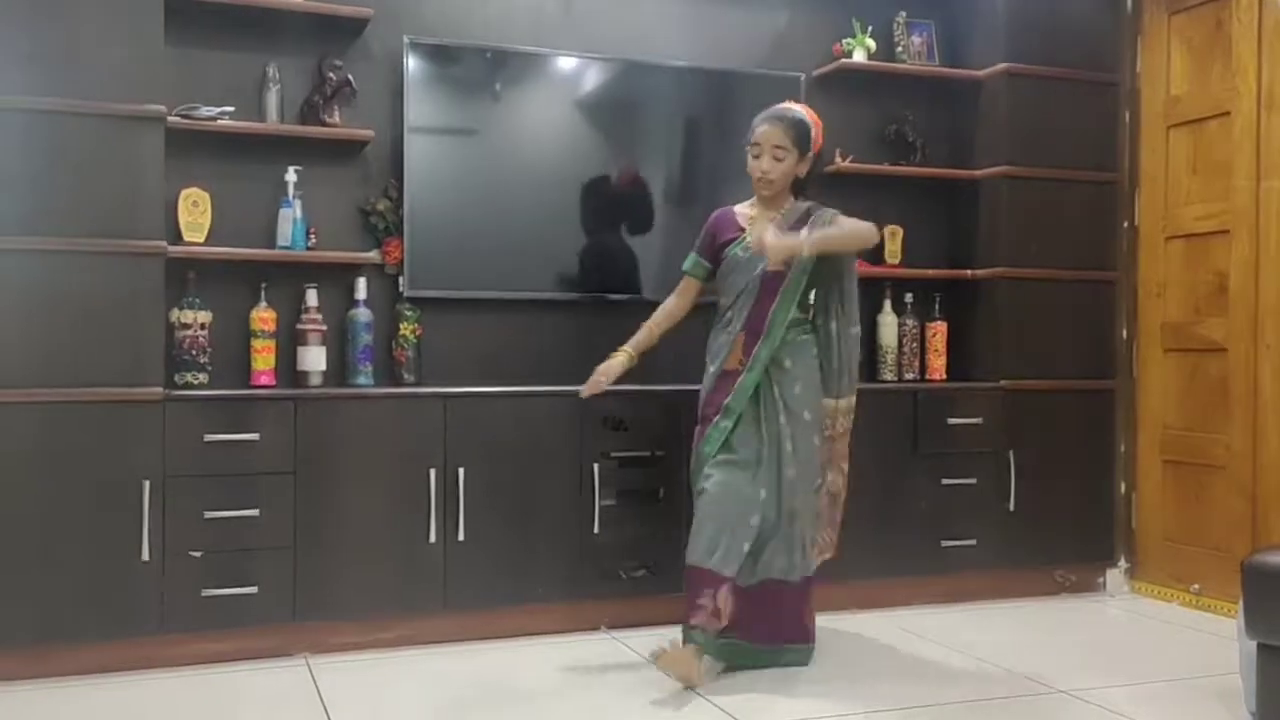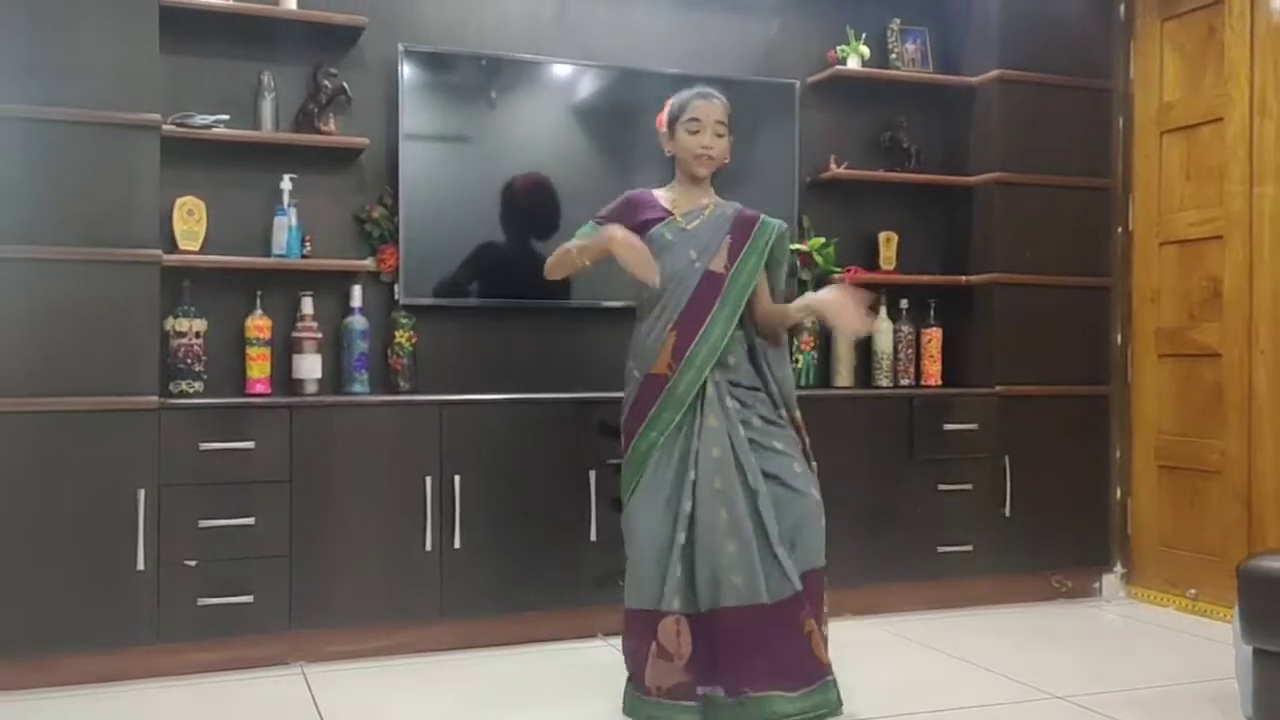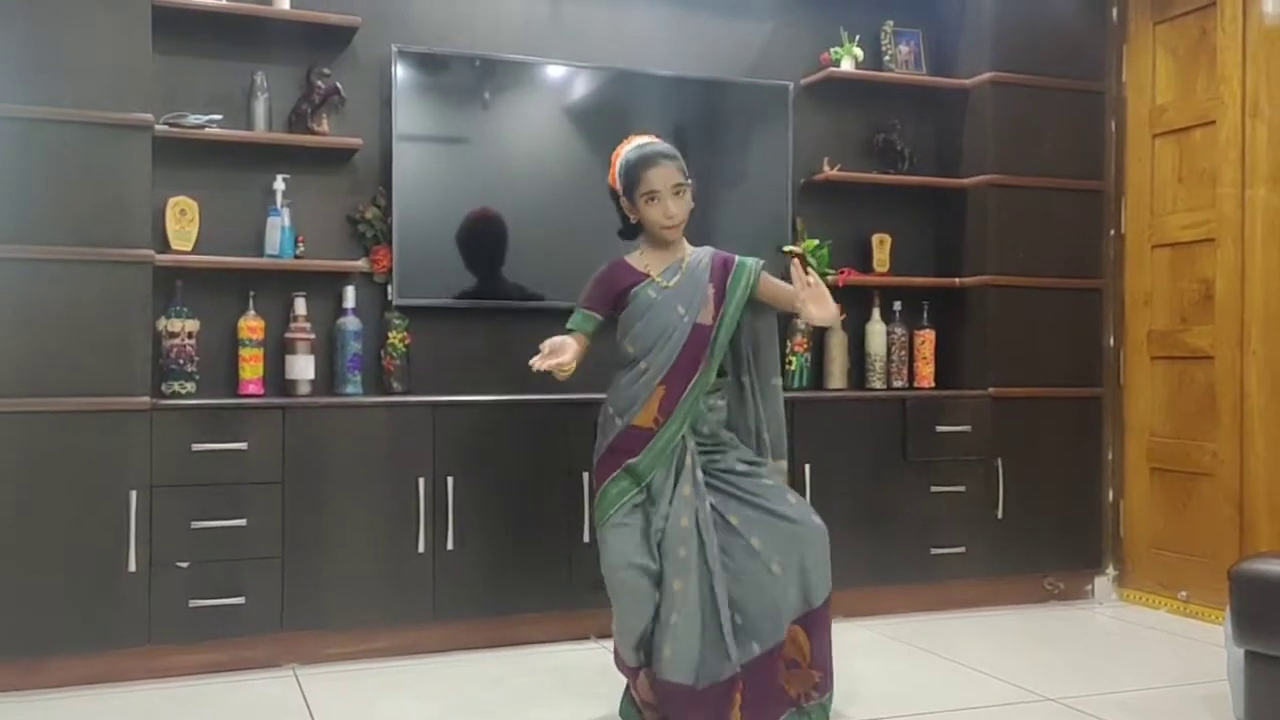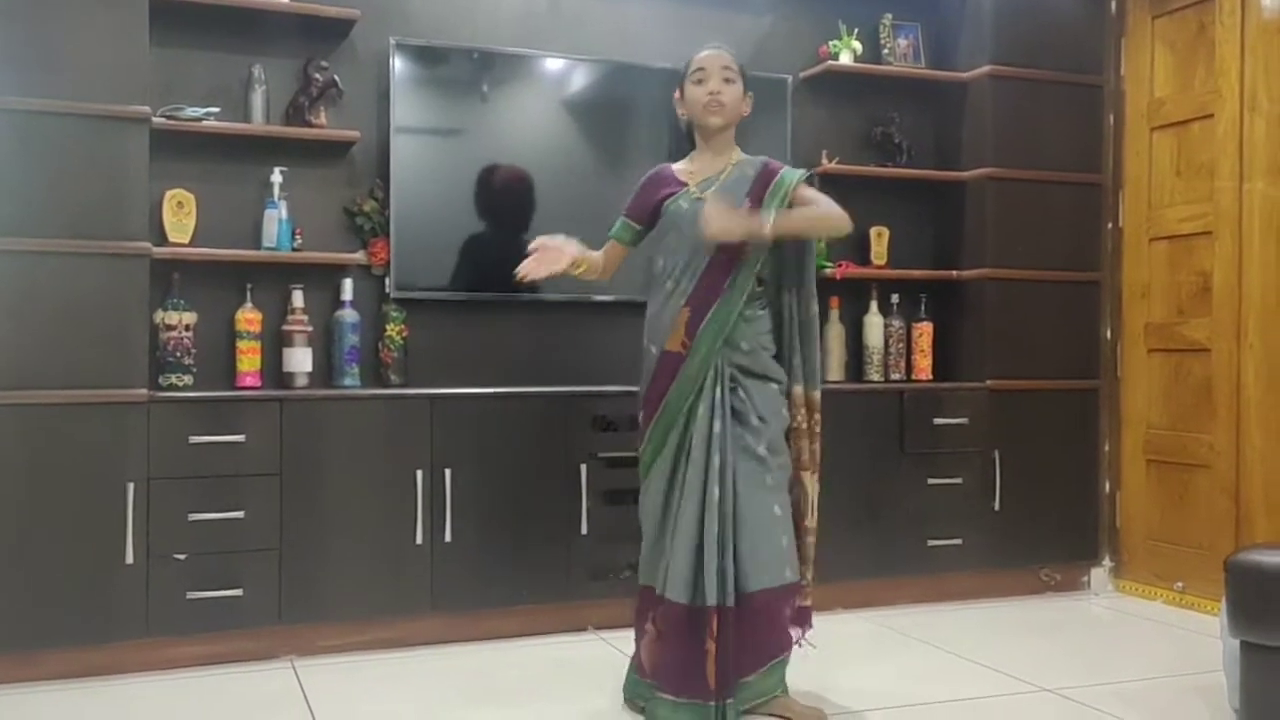
dt=0.7s
person 1, frame 1
left shoulder: (812, 222)
right shoulder: (722, 223)
left elbow: (867, 234)
right elbow: (681, 298)
left wrist: (794, 245)
right wrist: (626, 355)
left hip: (790, 382)
right hip: (732, 380)
left knee: (781, 502)
right knee: (725, 498)
left ankle: (768, 635)
right ankle: (703, 642)
person 1, frame 2
left shoulder: (747, 227)
right shoulder: (637, 208)
left elbow: (770, 321)
right elbow: (555, 267)
left wrist: (819, 302)
right wrist: (607, 241)
left hip: (734, 389)
right hip: (663, 393)
left knee: (788, 506)
right knee: (664, 528)
person 1, frame 3
left shoulder: (725, 270)
right shoulder: (618, 277)
left elbow: (807, 300)
right elbow: (571, 345)
left wrist: (821, 309)
right wrist: (564, 354)
left hip: (714, 446)
right hip: (639, 453)
left knee: (797, 537)
right knee: (641, 575)
person 1, frame 4
left shoulder: (769, 178)
right shoulder: (658, 183)
left elbow: (836, 223)
right elbow: (608, 265)
left wrist: (756, 224)
right wrist: (576, 253)
left hip: (750, 371)
right hip: (676, 369)
left knee: (756, 512)
right knee: (679, 509)
